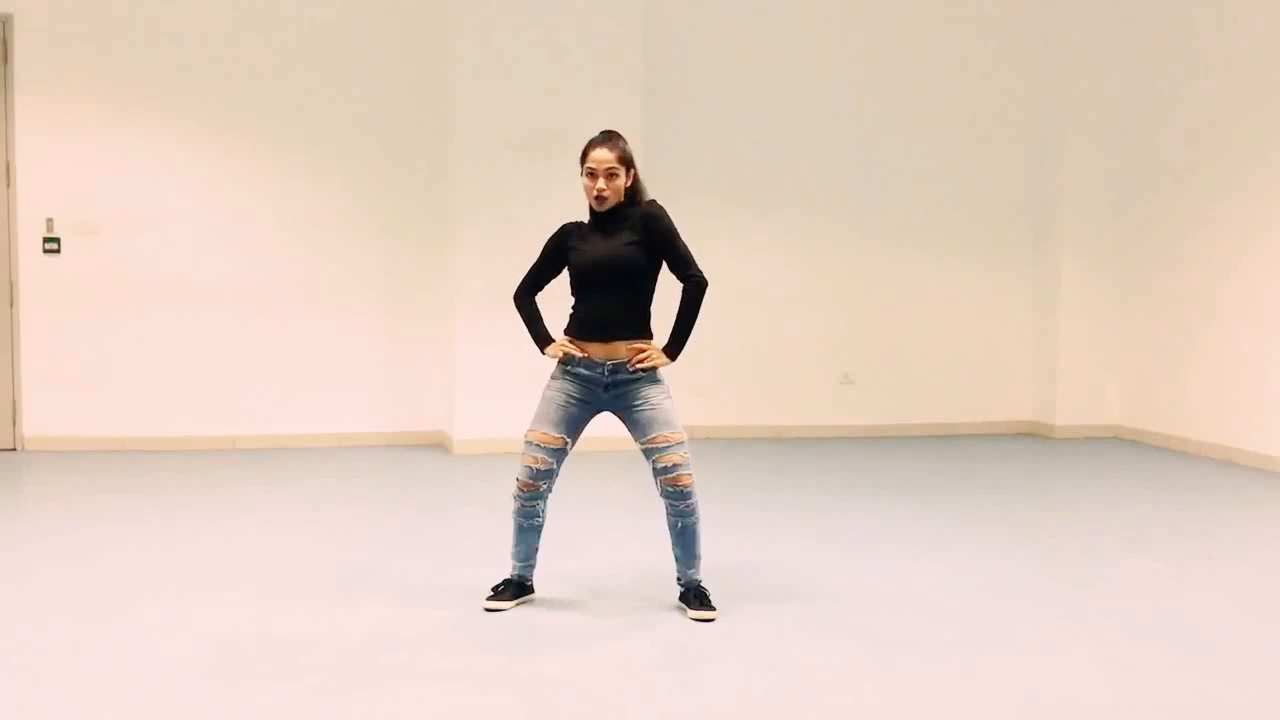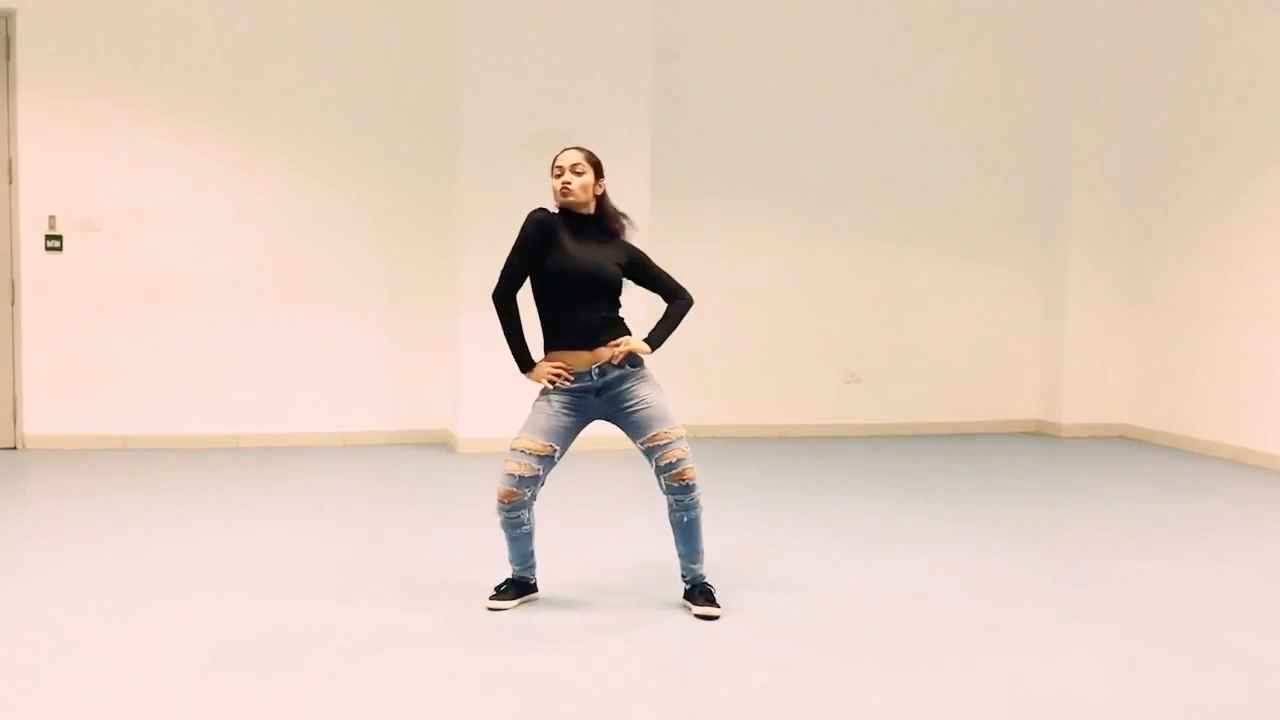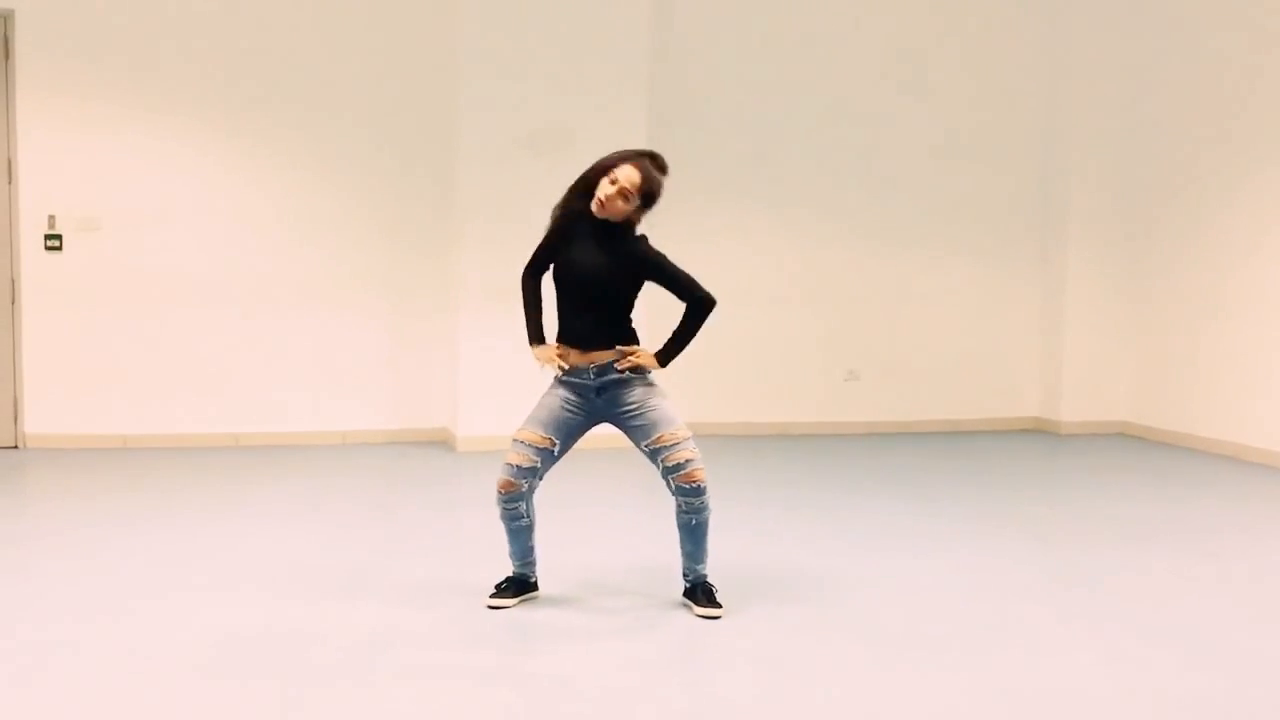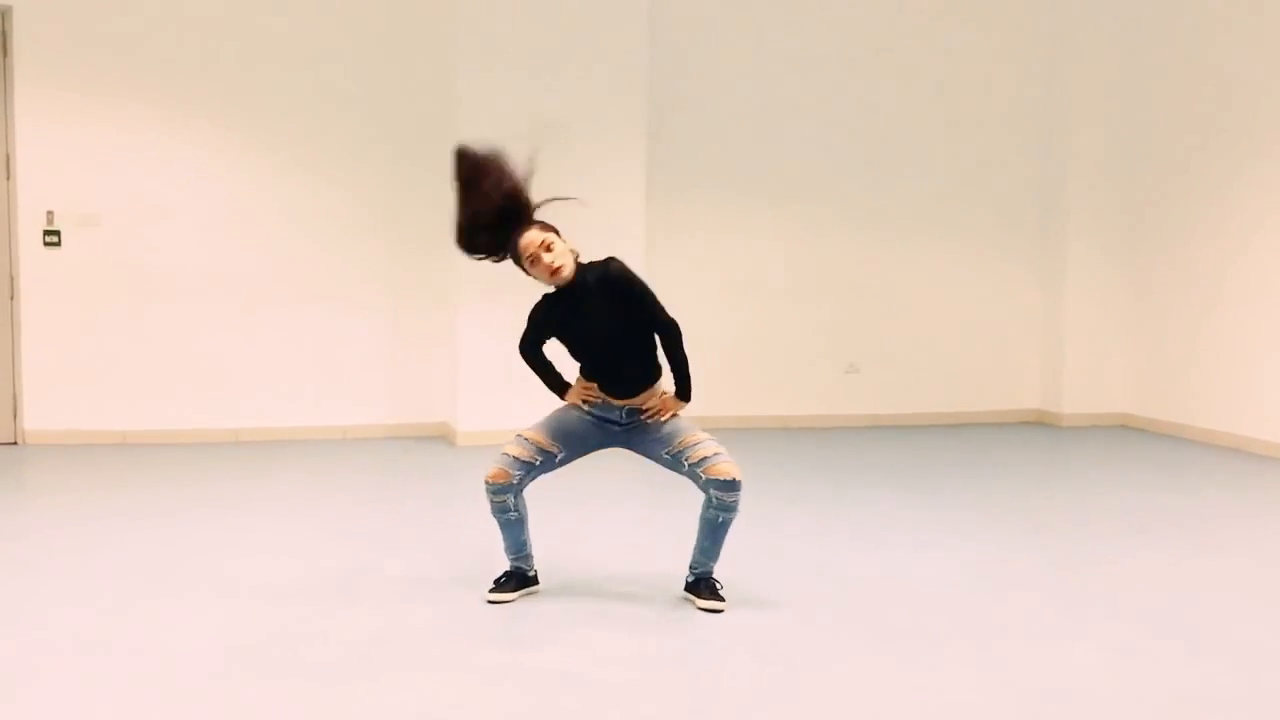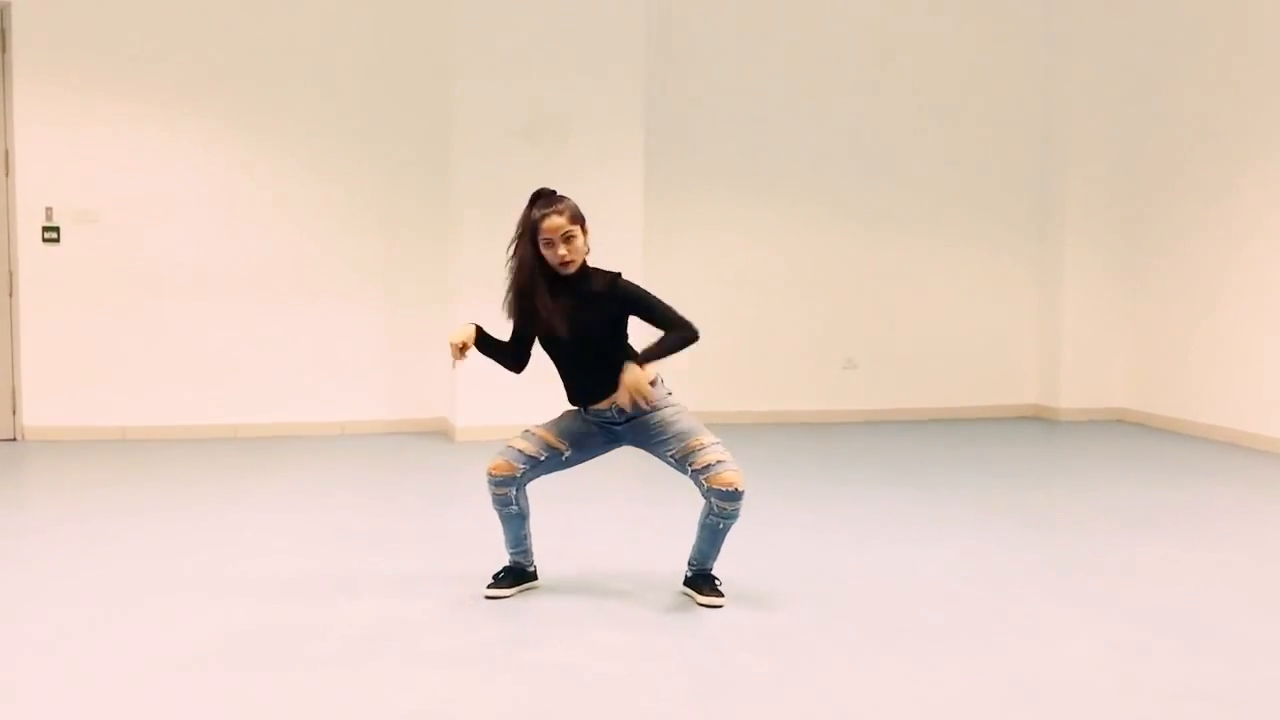
dt=0.7s
person 1, frame 1
left shoulder: (648, 218)
right shoulder: (571, 235)
left elbow: (694, 281)
right elbow: (524, 292)
left wrist: (671, 350)
right wrist: (544, 342)
left hip: (637, 376)
right hip: (575, 374)
left knee: (678, 482)
right knee: (531, 482)
left ankle: (690, 585)
right ankle: (520, 579)
person 1, frame 2
left shoulder: (619, 247)
right shoulder: (543, 226)
left elbow: (680, 296)
right elbow: (503, 294)
left wrist: (649, 342)
right wrist: (527, 364)
left hip: (625, 377)
right hip: (564, 387)
left knee: (682, 478)
right knee: (512, 492)
left ankle: (695, 582)
right ankle: (522, 577)
person 1, frame 3
left shoulder: (635, 249)
right shoulder: (571, 221)
left elbow: (701, 300)
right elbow: (532, 274)
left wrist: (663, 357)
right wrist: (537, 342)
left hip: (626, 383)
right hip: (571, 384)
left knee: (691, 480)
right knee: (511, 483)
left ankle: (696, 582)
right ankle: (523, 577)
person 1, frame 4
left shoulder: (611, 275)
right shoulder: (547, 312)
left elbow: (666, 327)
right elbow: (529, 347)
left wrist: (681, 396)
right wrist: (562, 389)
left hip: (651, 415)
right hip: (592, 415)
left knee: (725, 479)
right knee: (500, 477)
left ankle: (700, 578)
right ankle: (521, 570)
person 1, frame 5
left shoulder: (610, 288)
right shoulder: (533, 292)
left elbow: (684, 330)
right elbow: (517, 359)
left wrist: (636, 361)
right wrist: (475, 336)
left hip: (647, 409)
right hip: (590, 420)
left knee: (727, 485)
right knee: (502, 471)
left ankle: (698, 572)
right ankle: (521, 566)
